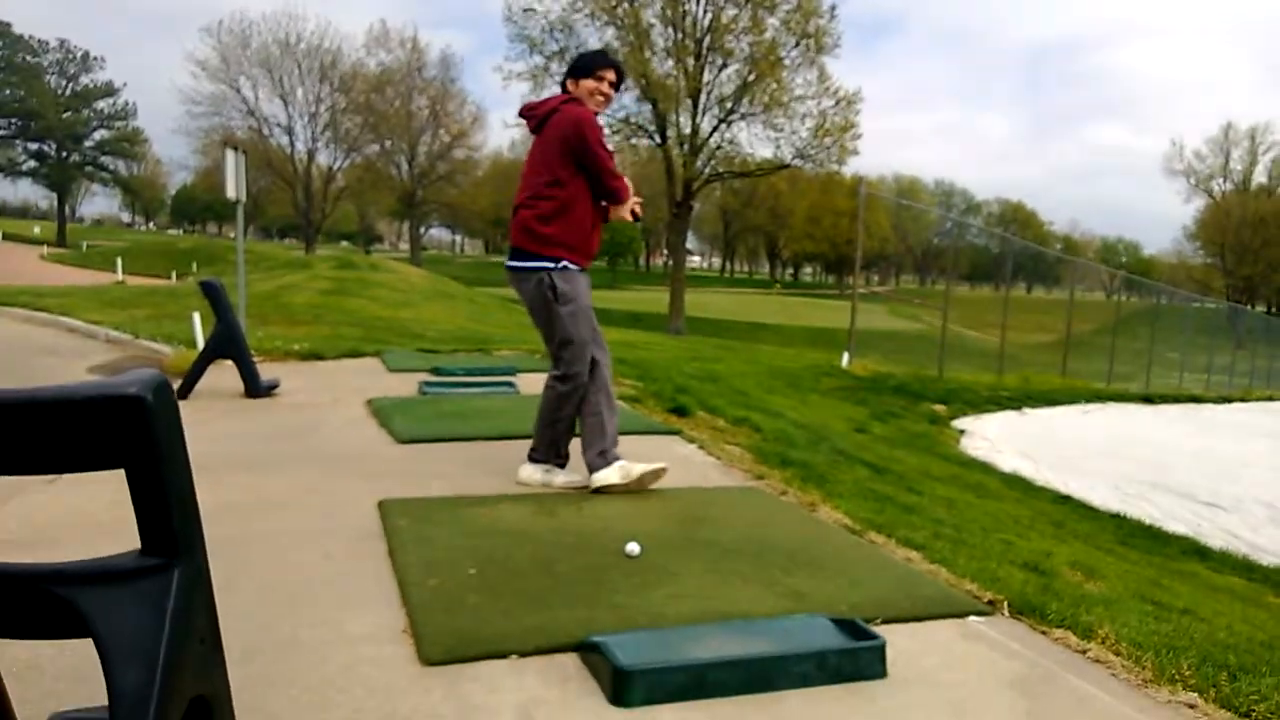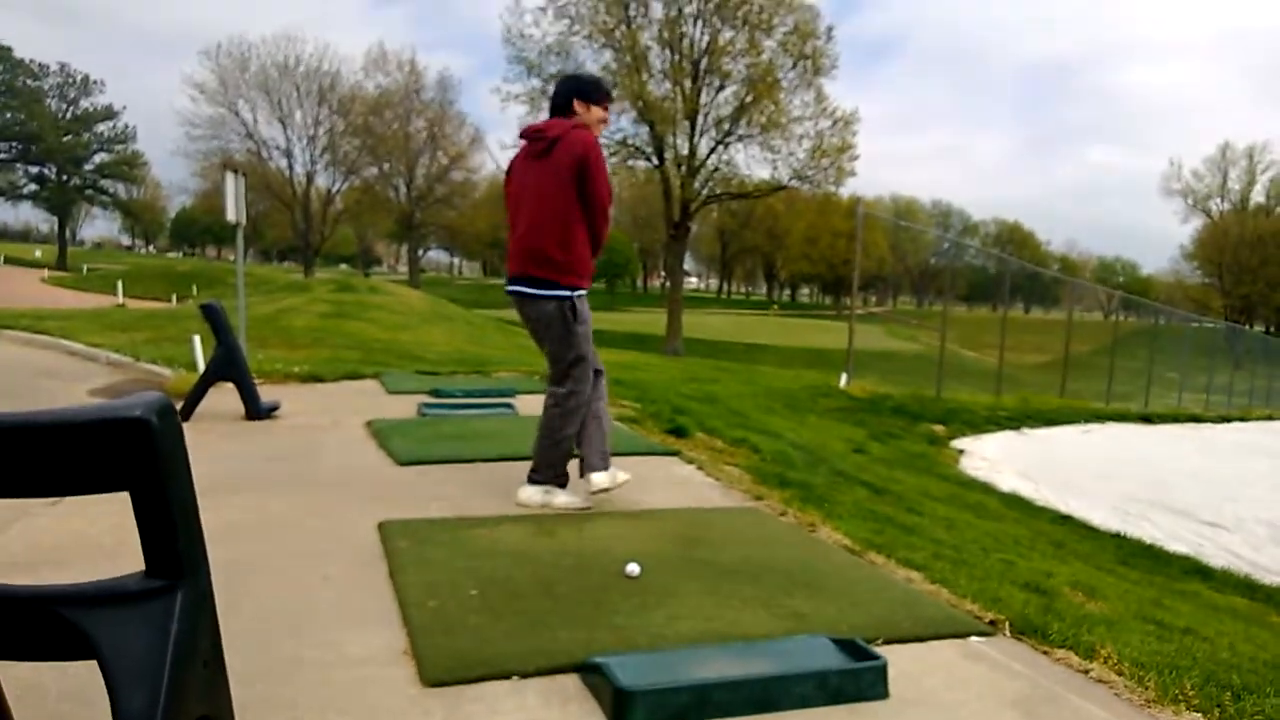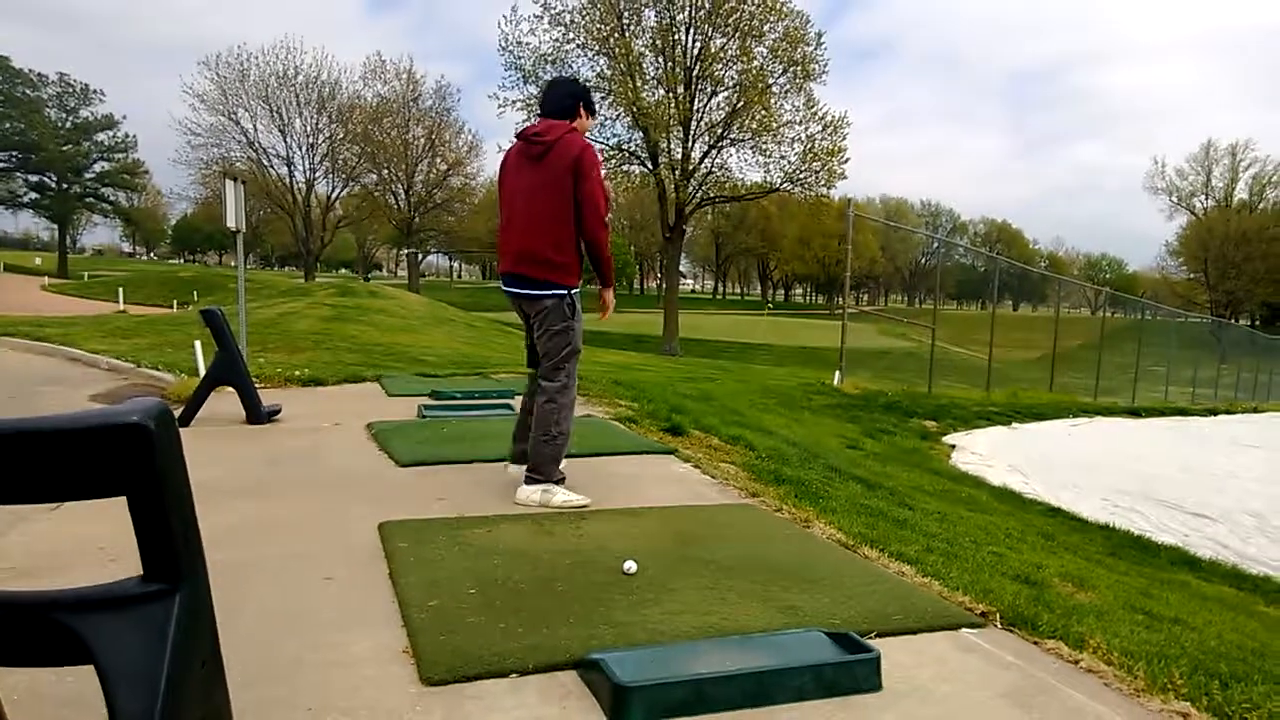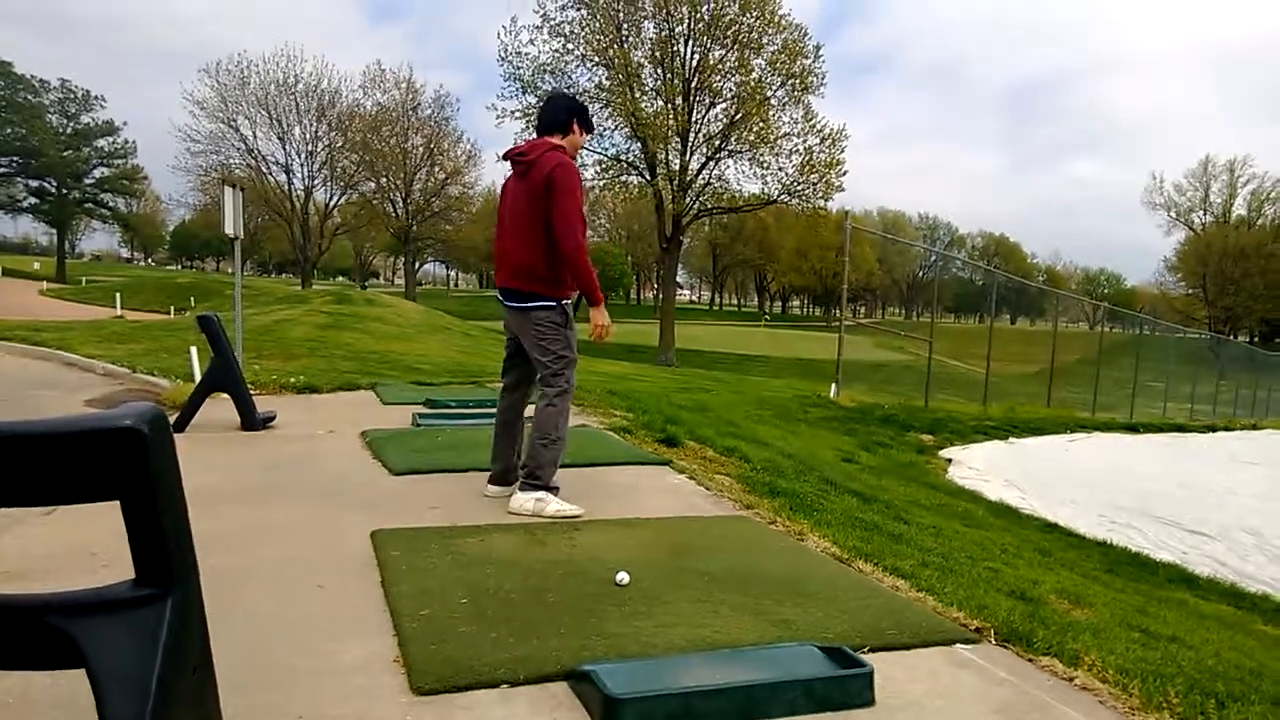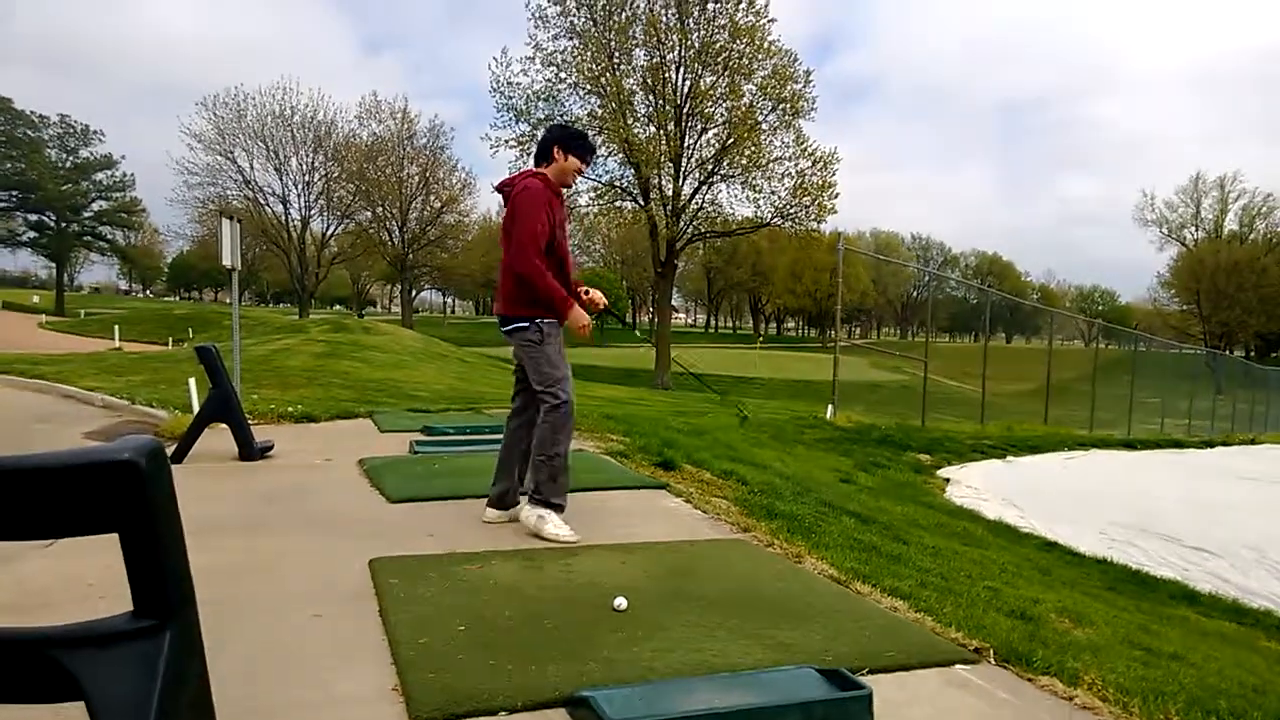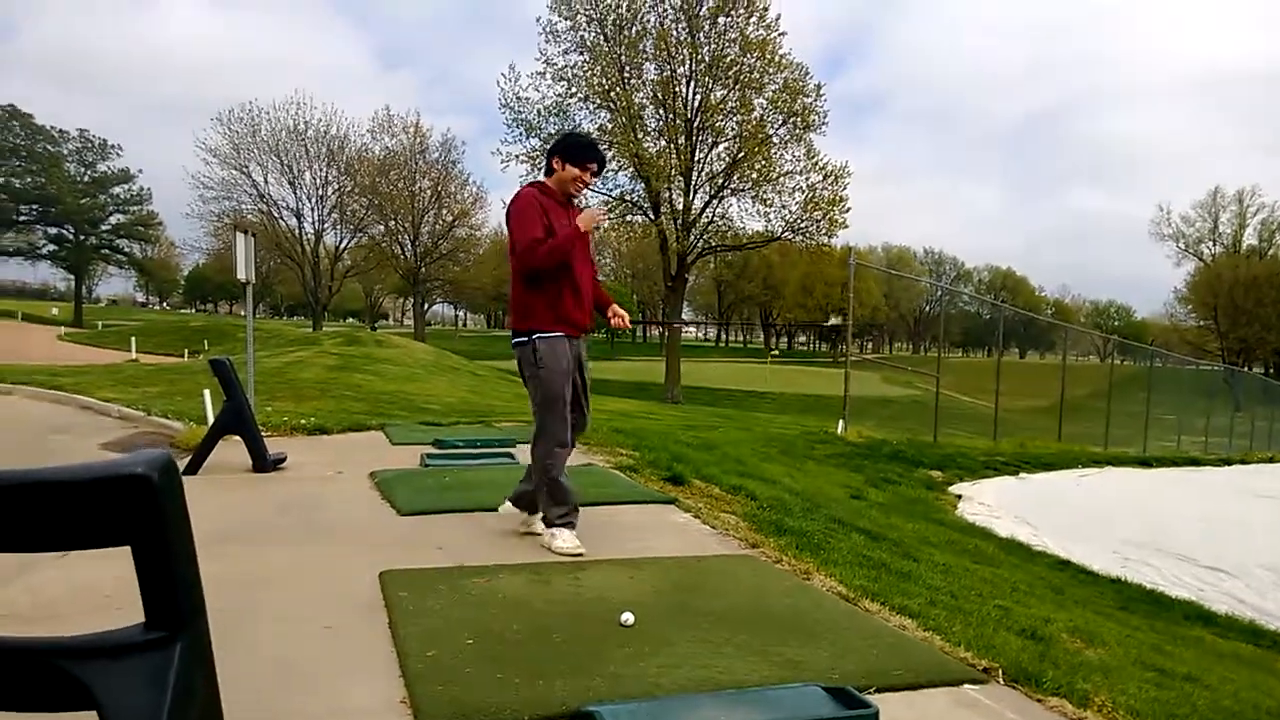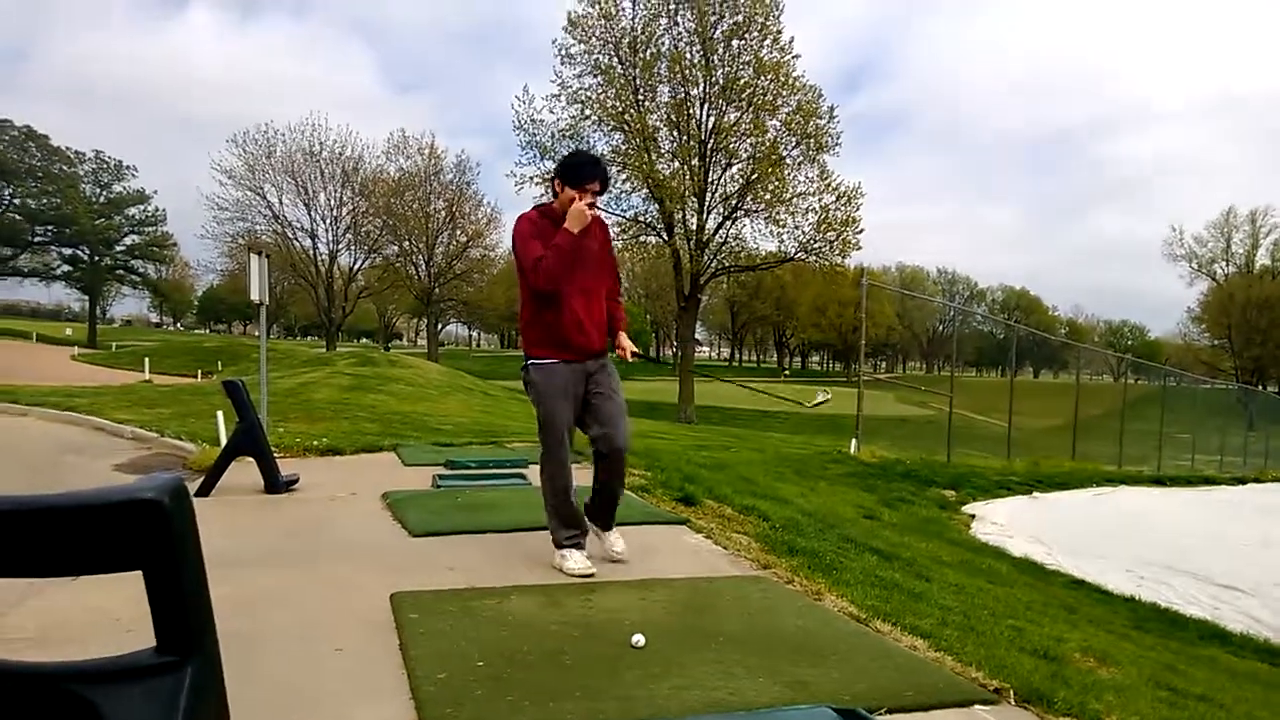
dt=0.3s
person 1, frame 1
left shoulder: (557, 126)
right shoulder: (577, 120)
right elbow: (610, 183)
left wrist: (612, 208)
right wrist: (622, 193)
left hip: (558, 263)
right hip: (547, 263)
left knee: (594, 360)
right knee: (573, 364)
left ankle: (605, 463)
right ankle: (542, 463)
person 1, frame 2
left shoulder: (524, 154)
right shoulder: (585, 144)
right elbow: (598, 214)
right wrist: (584, 258)
left hip: (525, 280)
right hip: (558, 284)
left knee: (589, 372)
right knee: (571, 381)
left ankle: (596, 468)
right ankle: (543, 483)
person 1, frame 3
left shoulder: (514, 153)
right shoulder: (579, 149)
right elbow: (594, 222)
right wrist: (607, 280)
left hip: (515, 278)
right hip: (554, 282)
left knee: (542, 369)
right knee: (559, 379)
left ankle: (525, 454)
right ankle: (540, 481)
person 1, frame 4
left shoulder: (522, 170)
right shoulder: (562, 168)
right elbow: (569, 239)
left wrist: (576, 275)
right wrist: (596, 300)
left hip: (514, 292)
right hip: (544, 297)
left knee: (517, 383)
right knee: (558, 385)
left ankle: (503, 476)
right ankle: (535, 489)
person 1, frame 5
left shoulder: (544, 195)
right shoulder: (534, 192)
right elbow: (527, 262)
left wrist: (579, 290)
right wrist: (568, 307)
left hip: (530, 318)
right hip: (533, 318)
left knee: (527, 407)
right knee: (558, 402)
left ankle: (503, 500)
right ankle: (543, 505)
person 1, frame 6
left shoulder: (575, 212)
right shoulder: (527, 201)
right elbow: (534, 259)
left wrist: (607, 305)
right wrist: (576, 227)
left hip: (573, 334)
right hip: (540, 336)
left knee: (571, 426)
right knee: (553, 427)
left ankle: (524, 501)
right ankle: (557, 522)
person 1, frame 7
left shoulder: (599, 229)
right shoulder: (530, 224)
right elbow: (543, 278)
left wrist: (619, 331)
right wrist: (569, 230)
left hip: (597, 358)
right hip: (549, 360)
left knee: (614, 442)
right knee: (557, 453)
left ankle: (601, 520)
right ankle: (568, 542)
